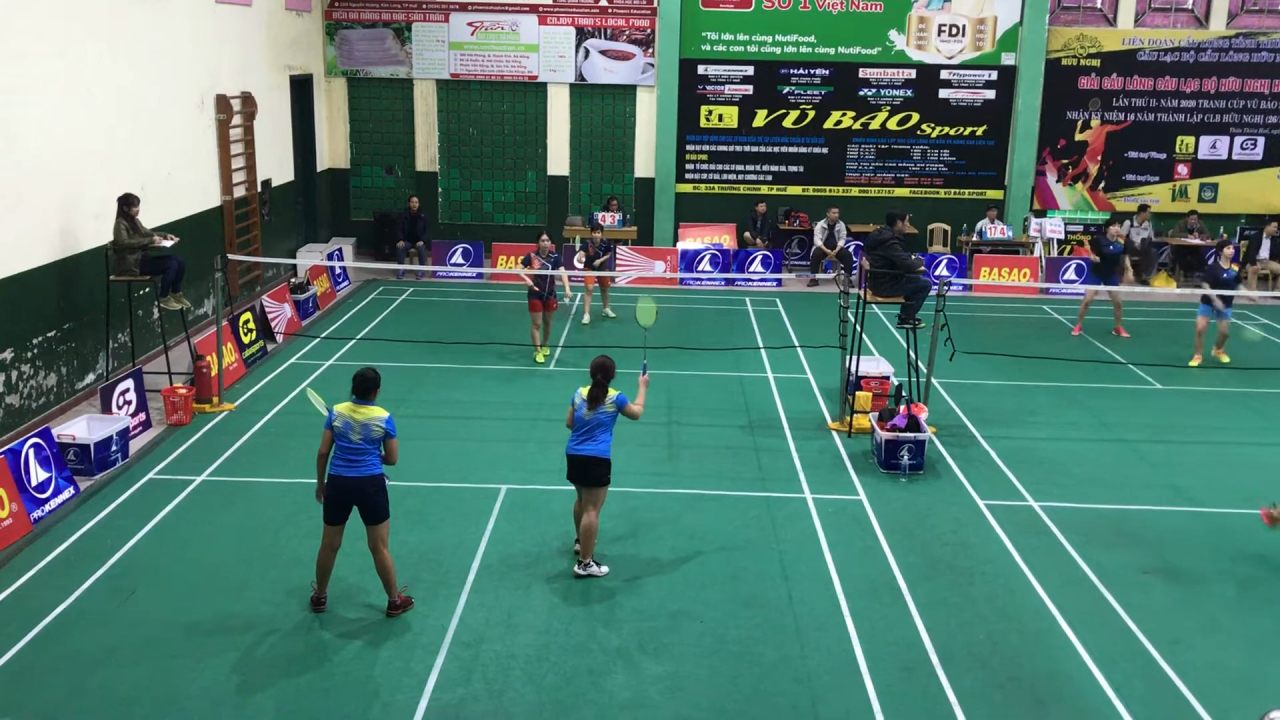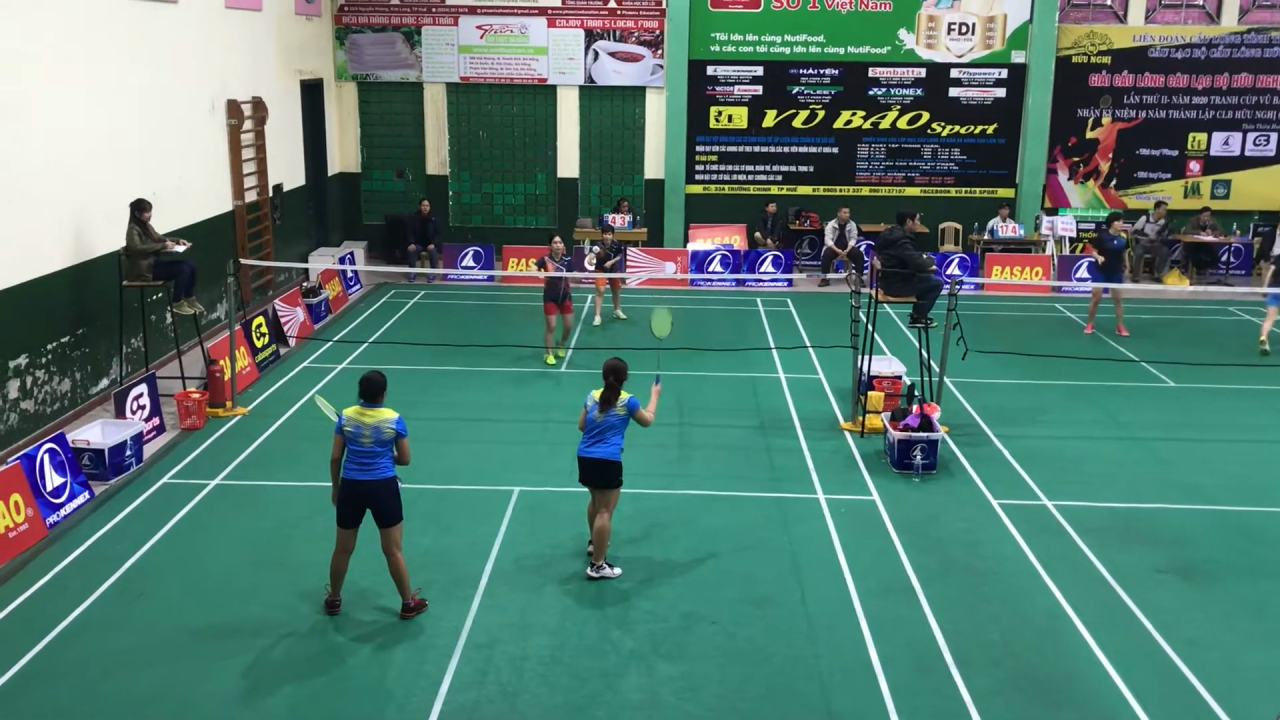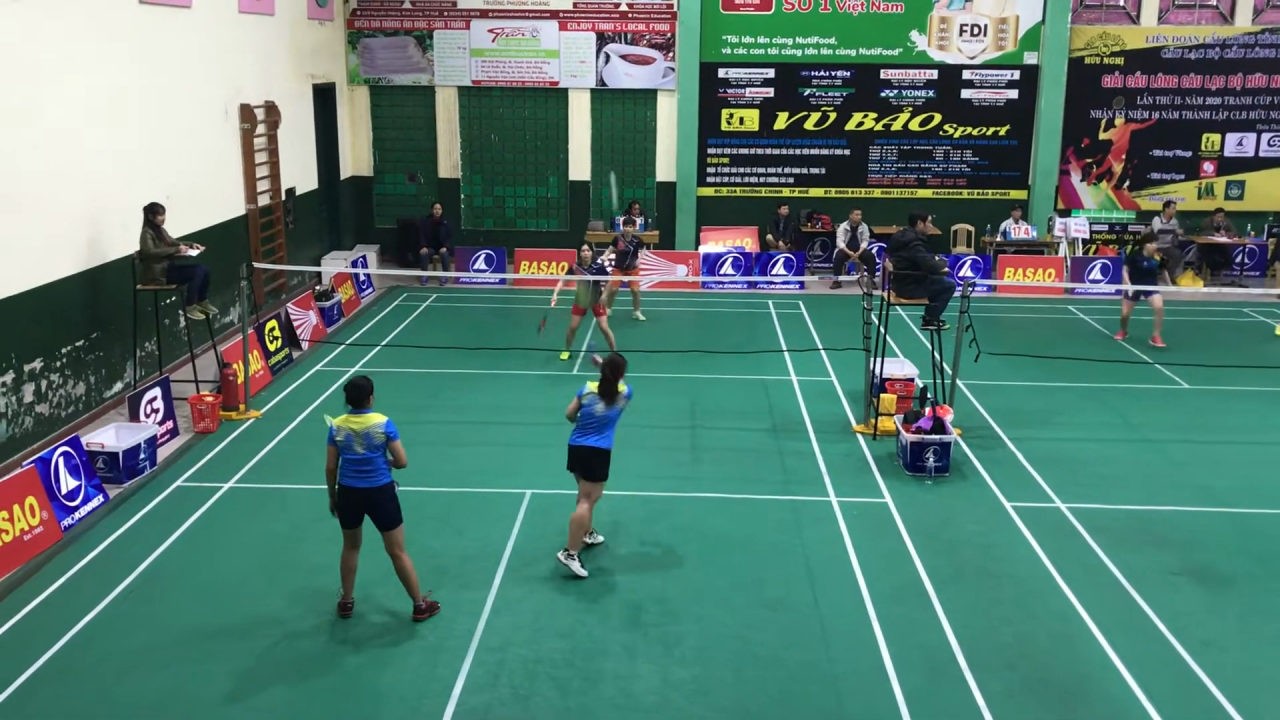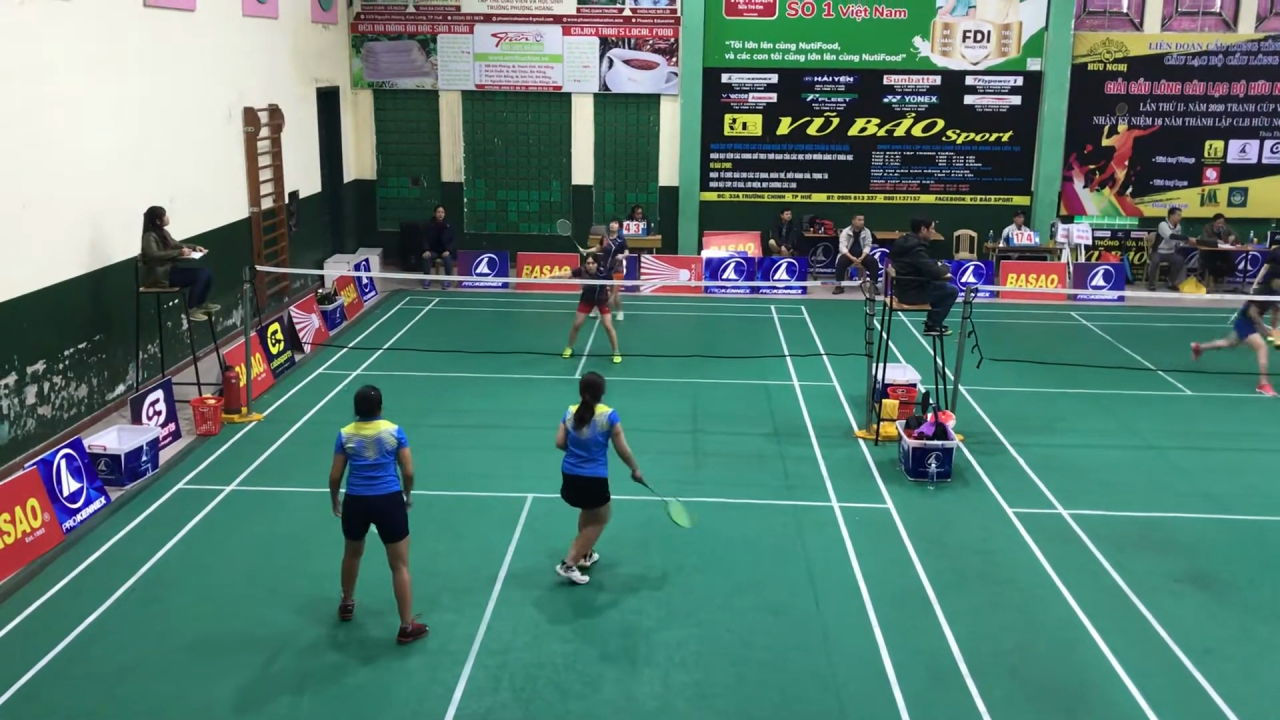
dt=0.7s
person 1, frame 1
left shoulder: (336, 412)
right shoulder: (383, 418)
left elbow: (322, 452)
right elbow: (392, 459)
left wrist: (320, 483)
left hip: (338, 483)
right hip: (370, 485)
left knee: (329, 545)
right knee: (380, 548)
left ankle: (319, 597)
right ankle: (394, 601)
person 1, frame 2
left shoulder: (346, 417)
right shoulder: (394, 419)
left elbow: (335, 457)
right elbow: (405, 459)
left wrist: (335, 487)
left hip: (351, 487)
right hip: (383, 487)
left knee: (343, 549)
right knee: (393, 550)
left ankle: (333, 599)
right ankle: (408, 603)
person 1, frame 3
left shoulder: (336, 426)
right shoulder: (383, 423)
left elbow: (330, 467)
right elbow: (402, 462)
left wrist: (332, 496)
left hip: (348, 493)
right hip: (380, 492)
left knee: (350, 547)
right knee: (397, 552)
left ankle: (346, 601)
right ankle: (420, 605)
person 1, frame 4
left shoulder: (345, 435)
right shoulder: (394, 432)
left elbow: (335, 476)
right elbow: (408, 473)
left wrist: (334, 500)
right wrist: (406, 495)
left hip: (356, 502)
right hip: (389, 502)
left knee: (352, 554)
right knee: (400, 566)
left ankle: (346, 604)
right ankle: (407, 627)
person 2, frame 1
left shoulder: (579, 394)
right shoulder: (615, 398)
left elbow: (569, 422)
right elbow: (636, 413)
right wrist: (642, 387)
left hip: (573, 455)
right hip: (596, 459)
left knee: (582, 501)
right knee: (591, 510)
left ankle: (580, 541)
right ankle: (584, 563)
person 2, frame 2
left shoulder: (592, 396)
right shoulder: (628, 401)
left elbow: (581, 426)
right elbow: (646, 420)
right wrist: (654, 395)
left hip: (584, 457)
right hip: (607, 461)
left knee: (596, 501)
right knee: (604, 512)
left ankle: (594, 542)
right ankle: (597, 565)
person 2, frame 3
left shoulder: (587, 388)
right shoulder: (625, 392)
left elbow: (570, 415)
right wrist: (614, 371)
left hip: (575, 446)
right hip: (597, 451)
left knee: (586, 495)
right knee: (587, 501)
left ankle: (586, 533)
right ankle: (570, 552)
person 2, frame 4
left shoulder: (570, 412)
right shoulder: (609, 415)
left elbow: (559, 443)
right elbow: (622, 448)
right wrist: (635, 469)
left hip: (570, 475)
right hip: (594, 478)
left knee: (587, 512)
right knee: (597, 522)
left ankle: (585, 556)
right ankle: (568, 564)
